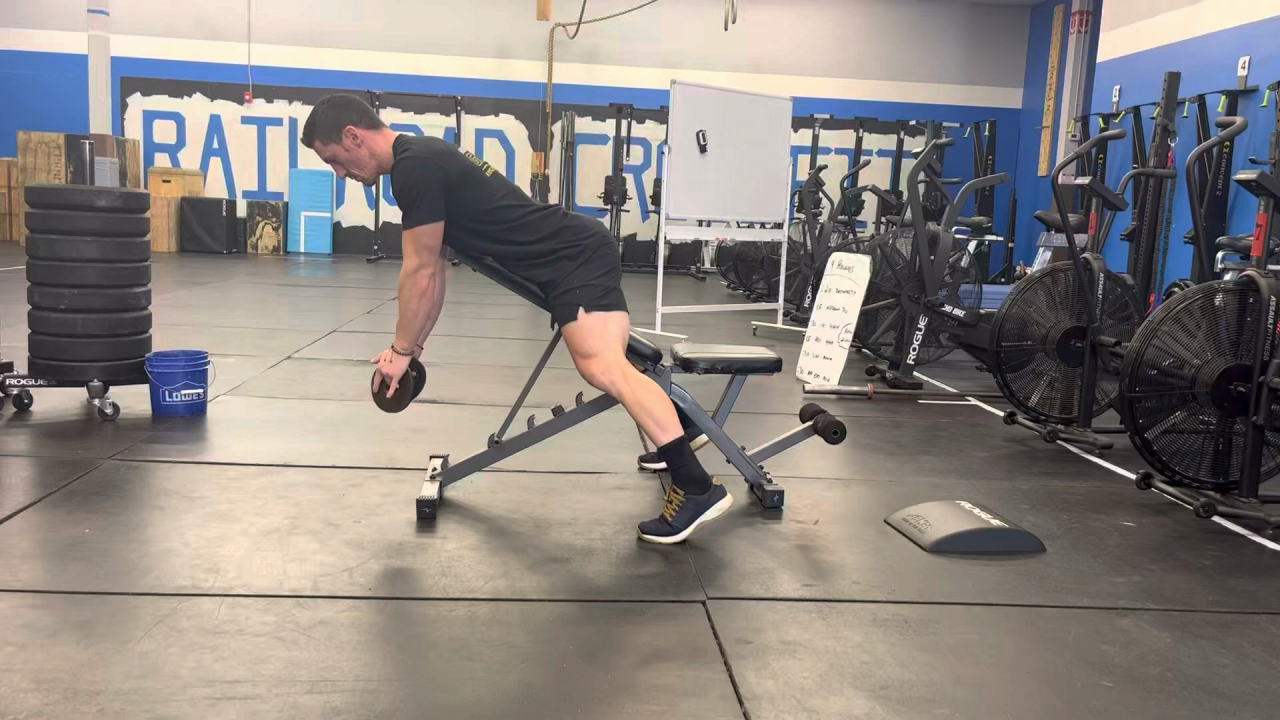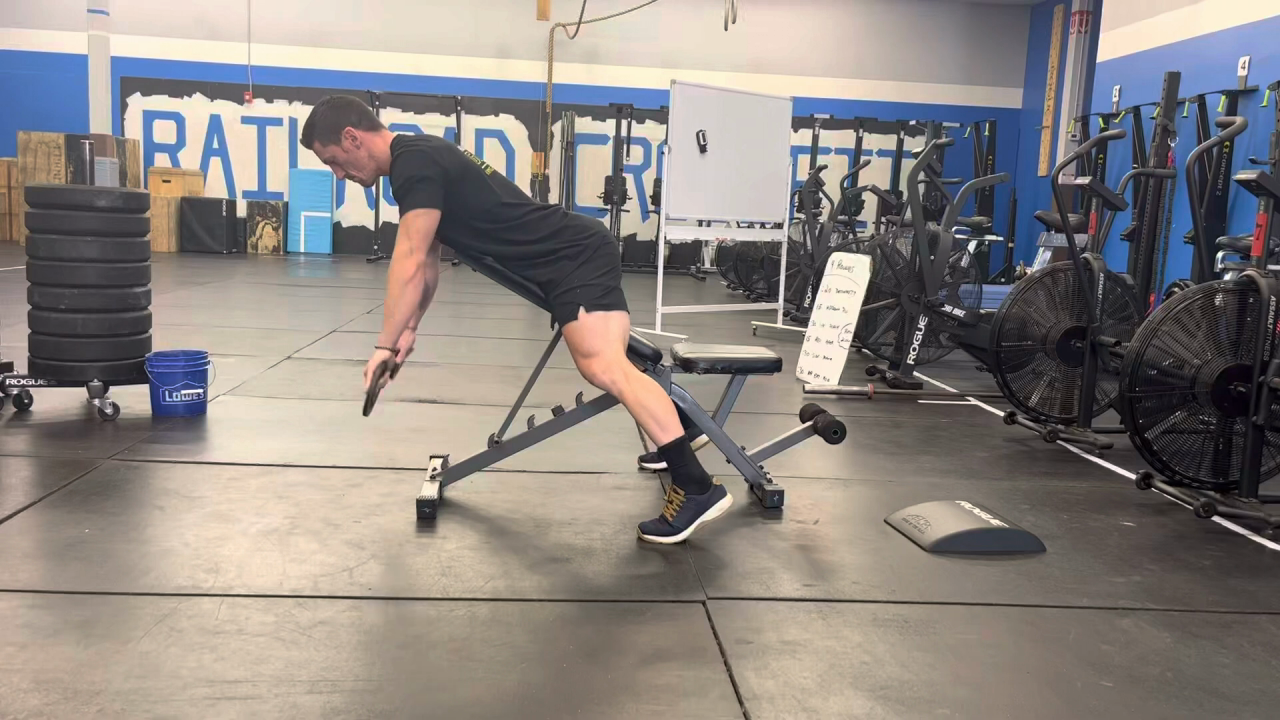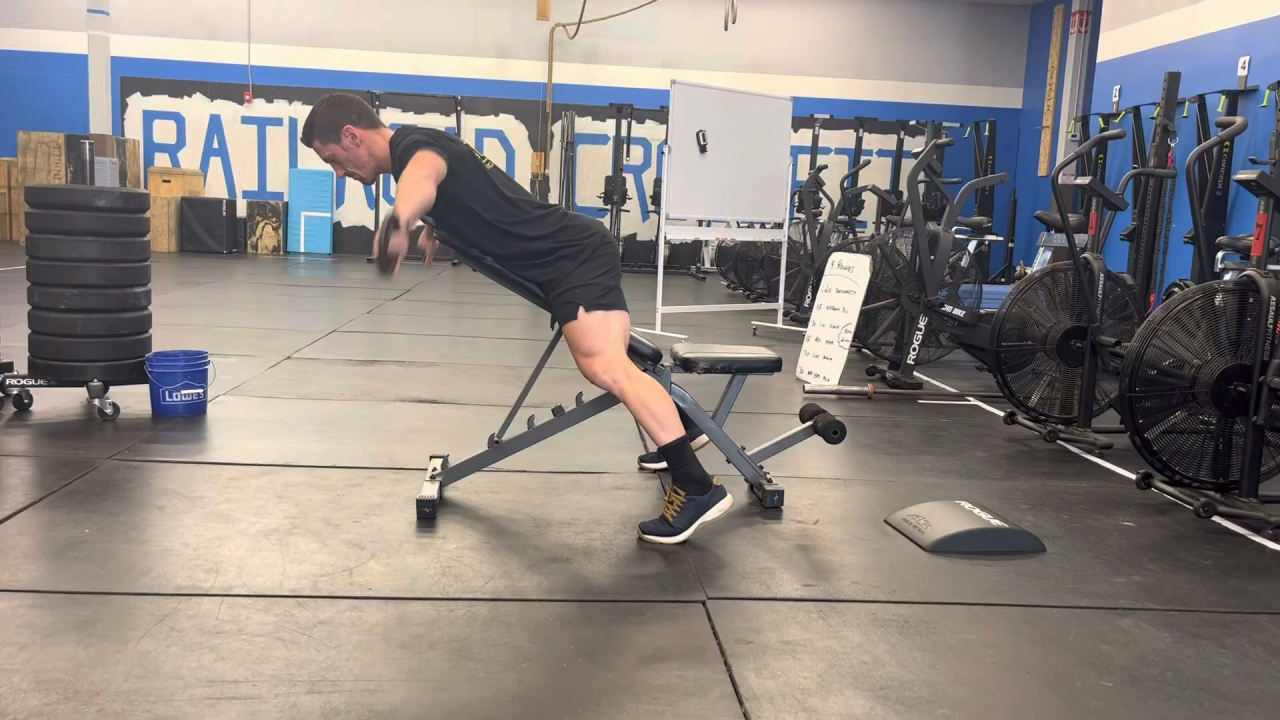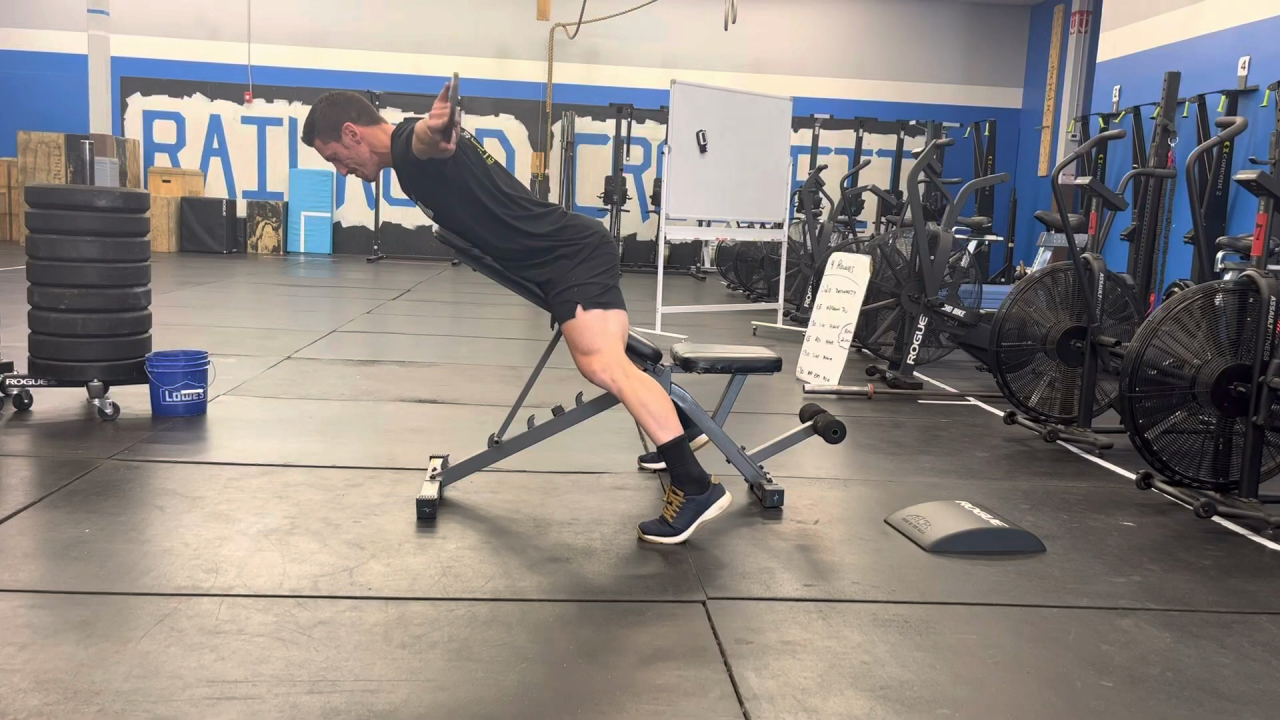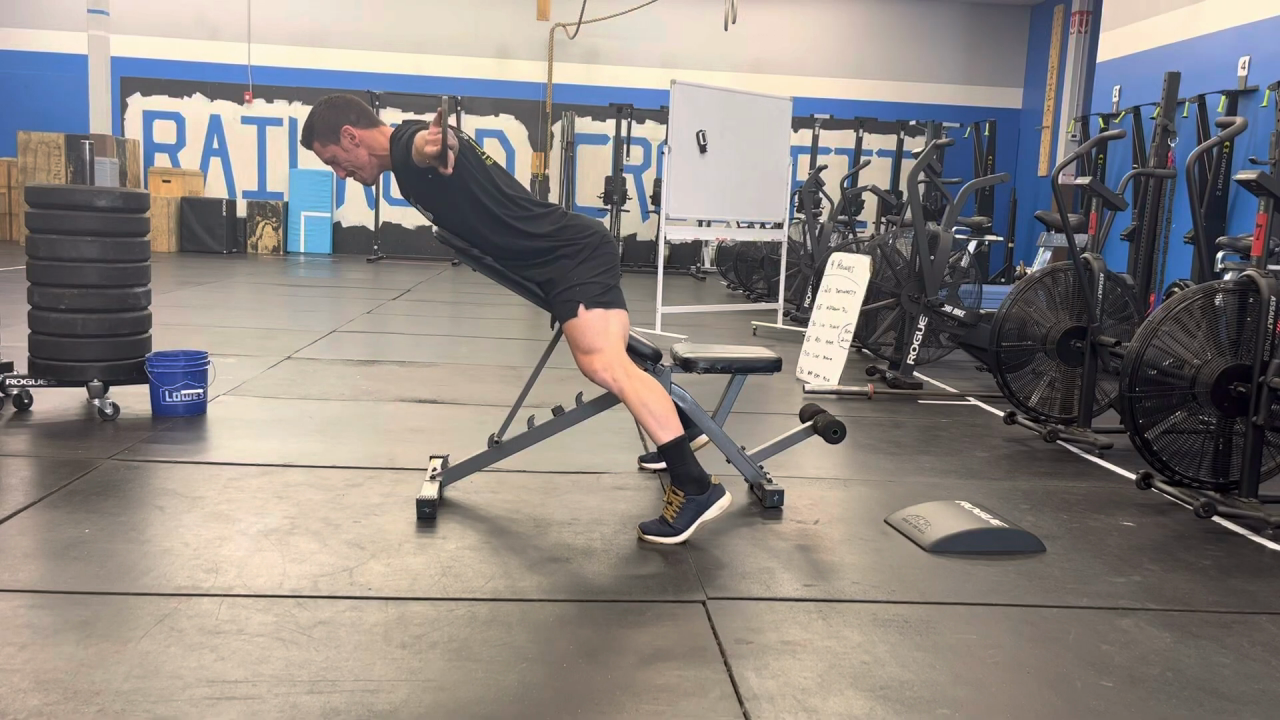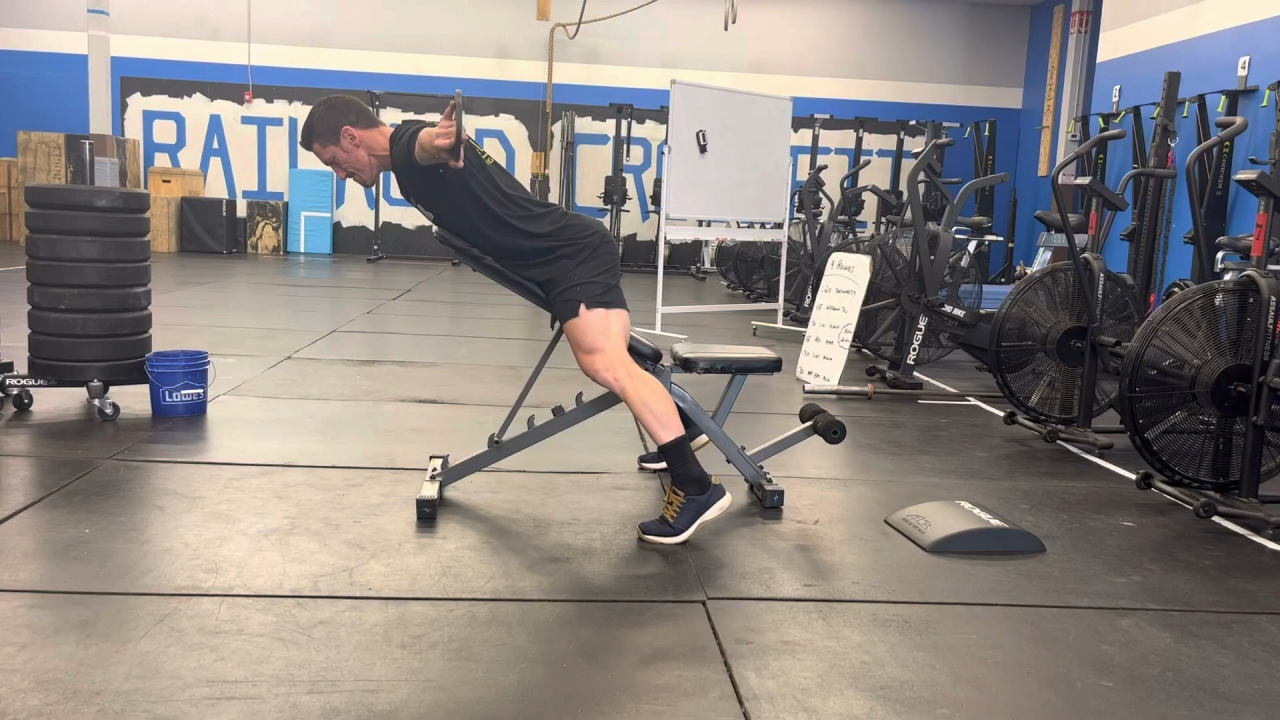
dt=0.3s
person 1, frame 1
left shoulder: (415, 168)
right shoulder: (421, 159)
left elbow: (419, 273)
right elbow: (433, 268)
left wrist: (401, 350)
right wrist: (414, 345)
left hip: (576, 256)
right hip: (574, 252)
left knee: (601, 367)
right knee: (607, 360)
left ankle: (696, 486)
right ankle: (681, 426)
person 1, frame 2
left shoulder: (413, 162)
right shoulder: (418, 158)
left elbow: (410, 261)
right elbow: (428, 256)
left wrist: (386, 342)
right wrist: (410, 327)
left hip: (576, 257)
right hip: (571, 253)
left knee: (602, 367)
right knee: (608, 359)
left ankle: (697, 486)
right ankle: (680, 426)
person 1, frame 3
left shoulder: (412, 145)
right shoulder: (418, 151)
left elbow: (423, 176)
left wrist: (400, 219)
left hip: (575, 255)
right hip: (571, 252)
left knee: (604, 366)
right knee: (609, 358)
left ankle: (697, 487)
right ankle: (682, 426)
person 1, frame 4
left shoulder: (410, 142)
right shoulder: (412, 153)
left elbow: (429, 135)
left wrist: (437, 129)
left hip: (573, 255)
right hip: (569, 252)
left knee: (602, 365)
right knee: (608, 358)
left ankle: (695, 487)
right ankle: (680, 427)
person 1, frame 5
left shoulder: (408, 144)
right shoulder: (409, 157)
left elbow: (430, 144)
left wrist: (438, 144)
left hip: (572, 253)
right hip: (569, 251)
left knee: (602, 363)
right knee: (608, 356)
left ankle: (695, 486)
right ankle: (682, 426)
person 1, frame 6
left shoulder: (409, 143)
right shoulder: (409, 158)
left elbow: (430, 142)
left wrist: (442, 137)
left hip: (574, 254)
right hip: (569, 252)
left knee: (604, 363)
right knee: (609, 354)
left ankle: (695, 486)
right ankle: (680, 426)
